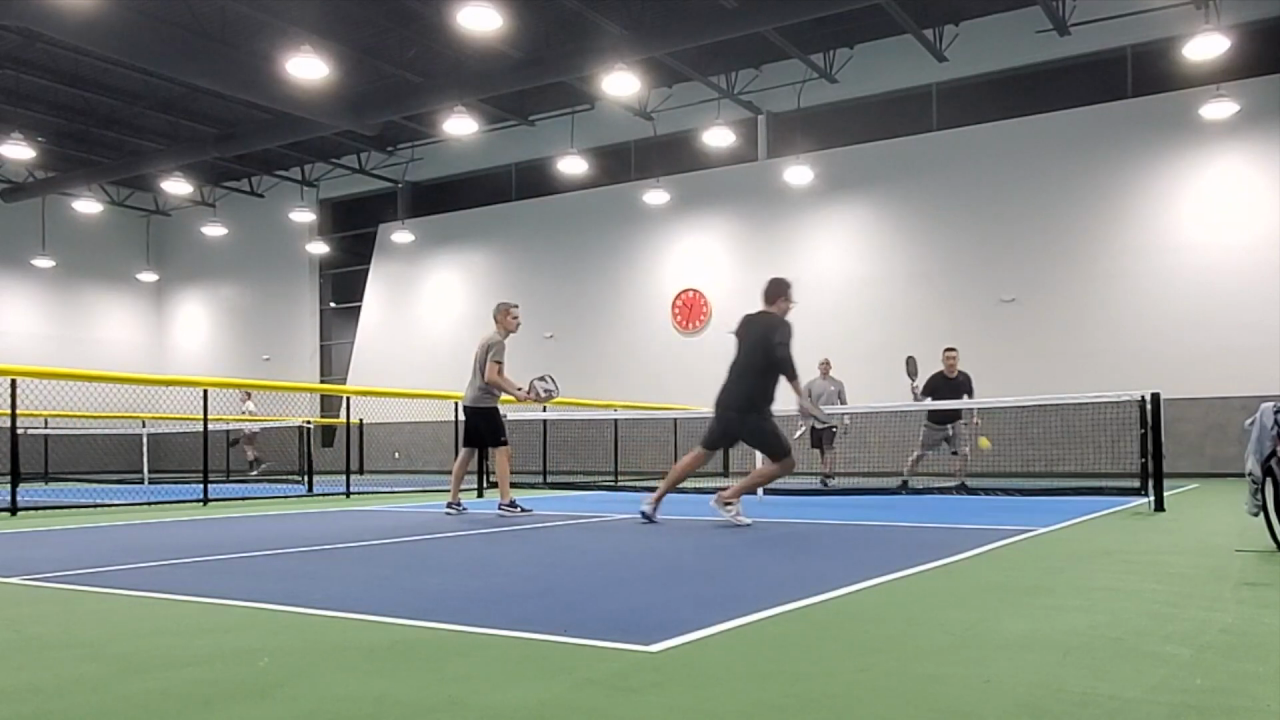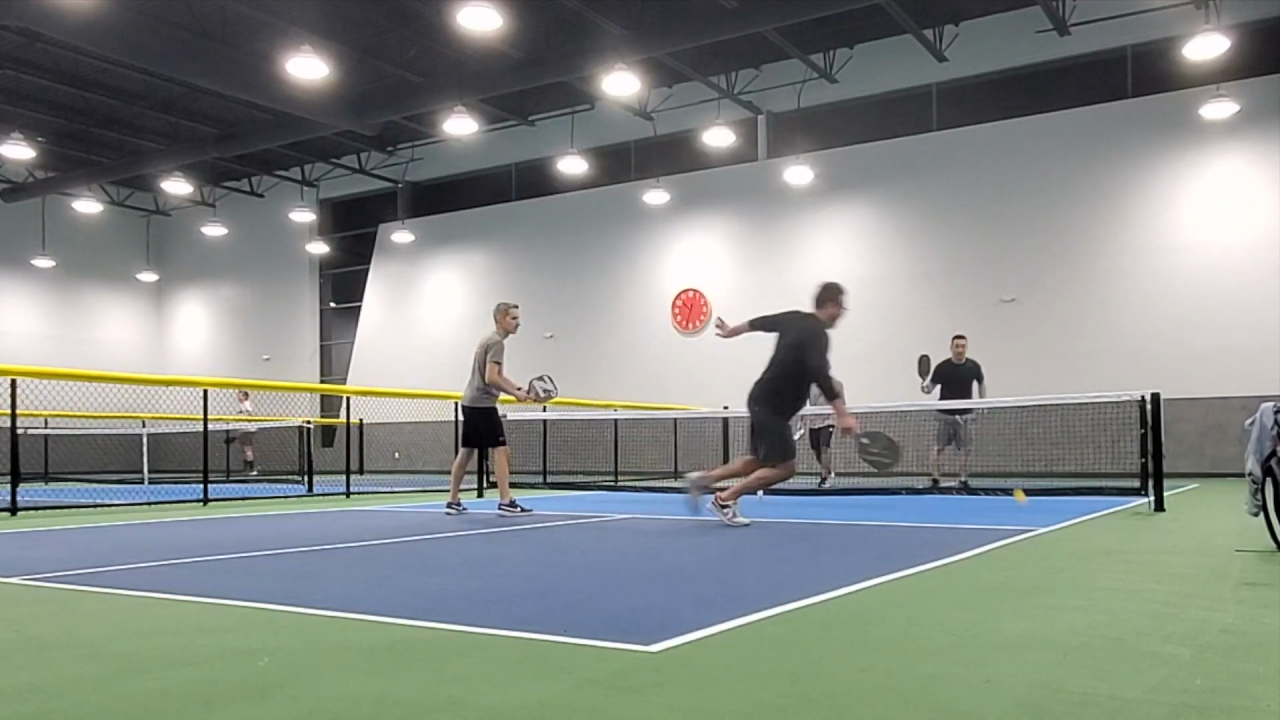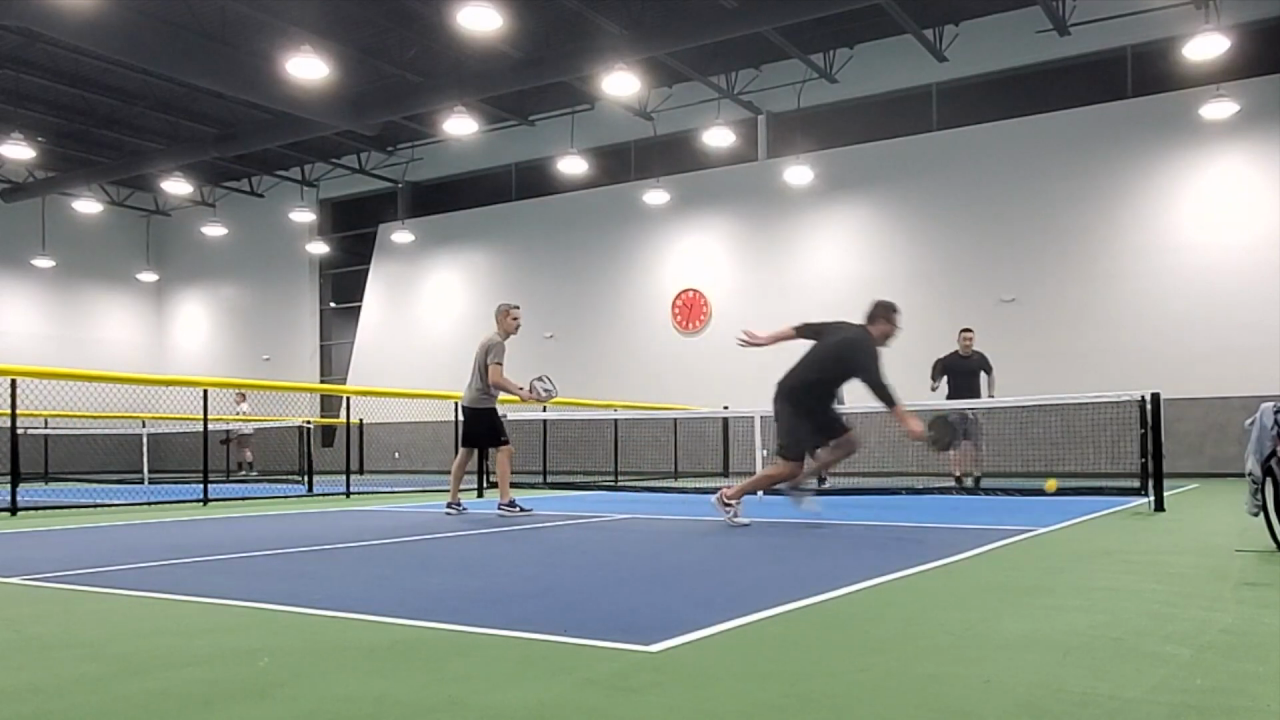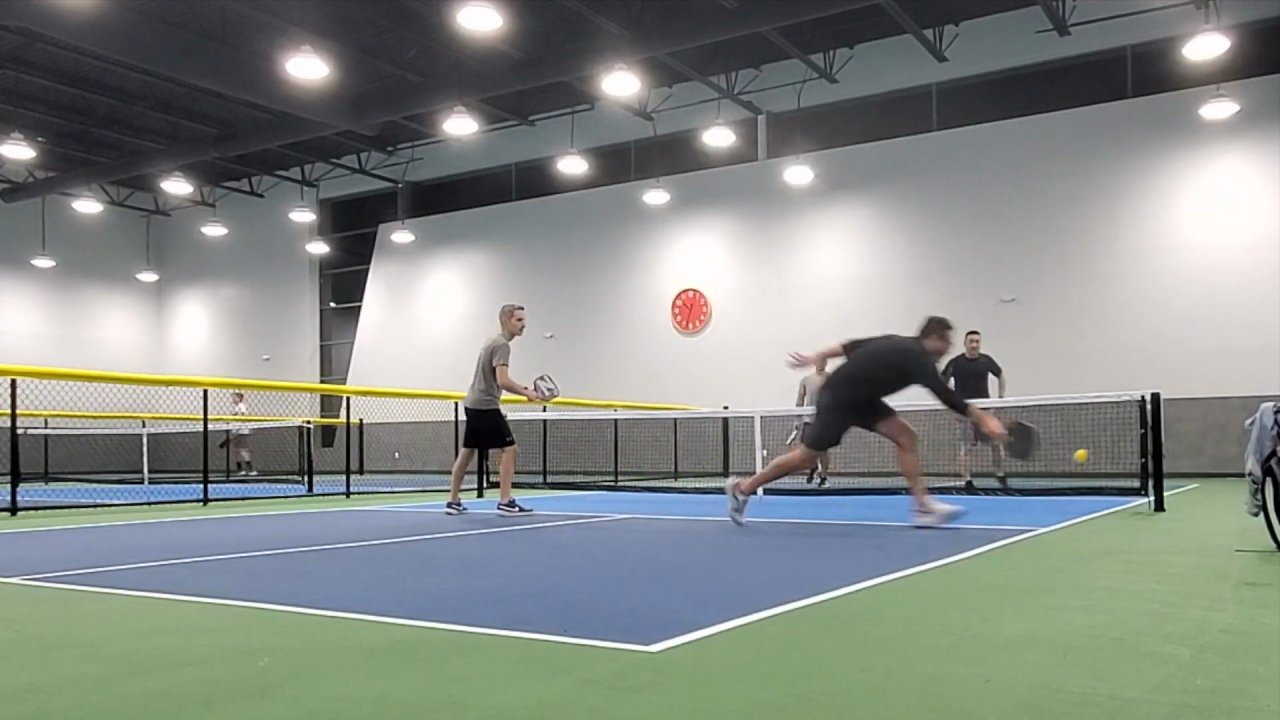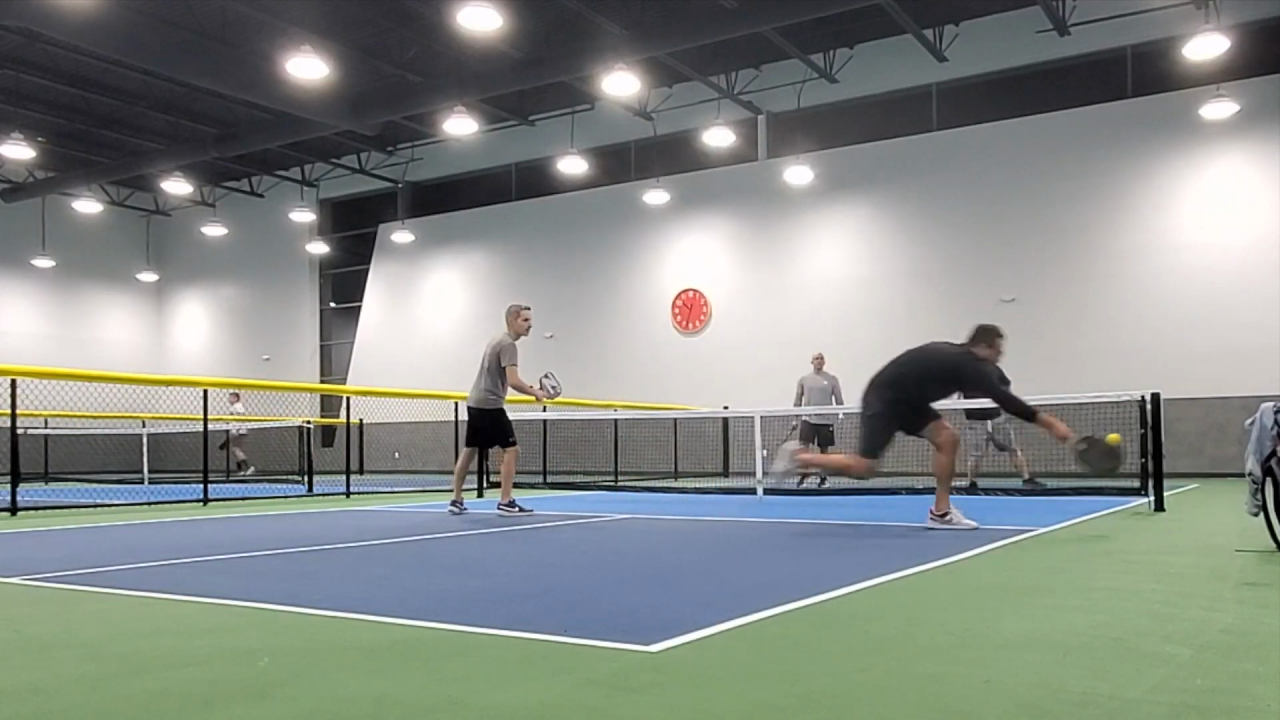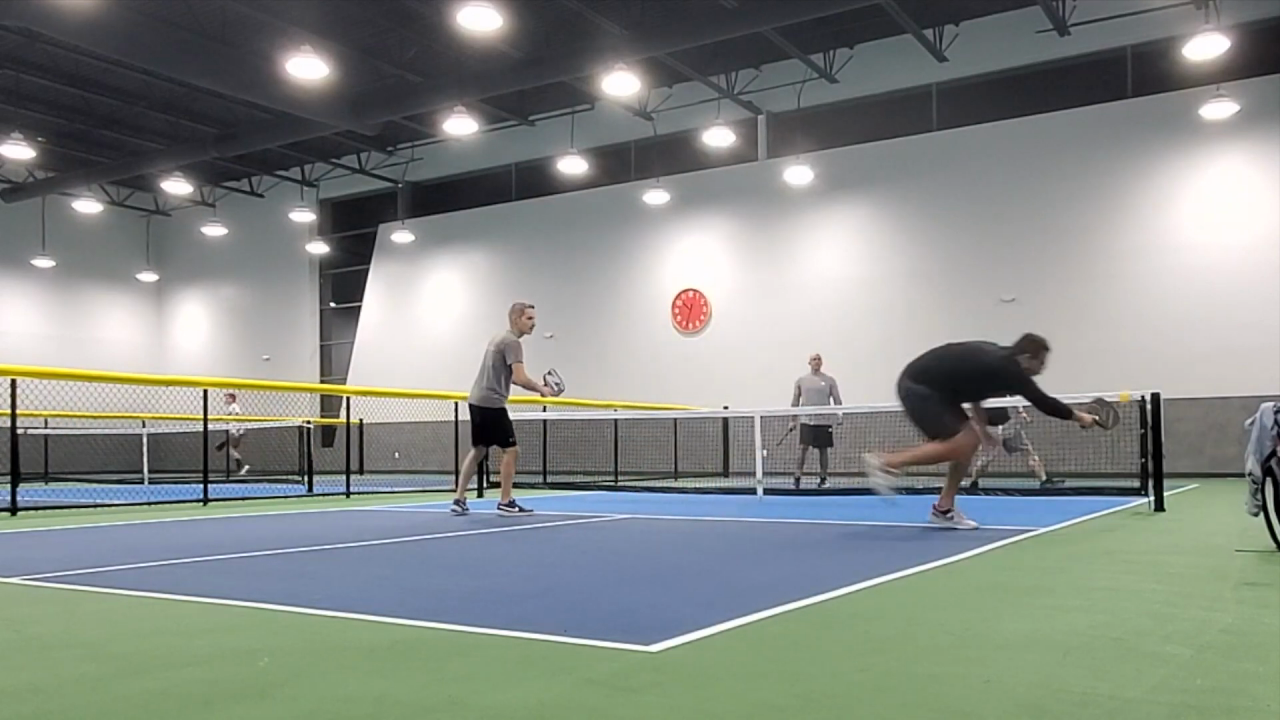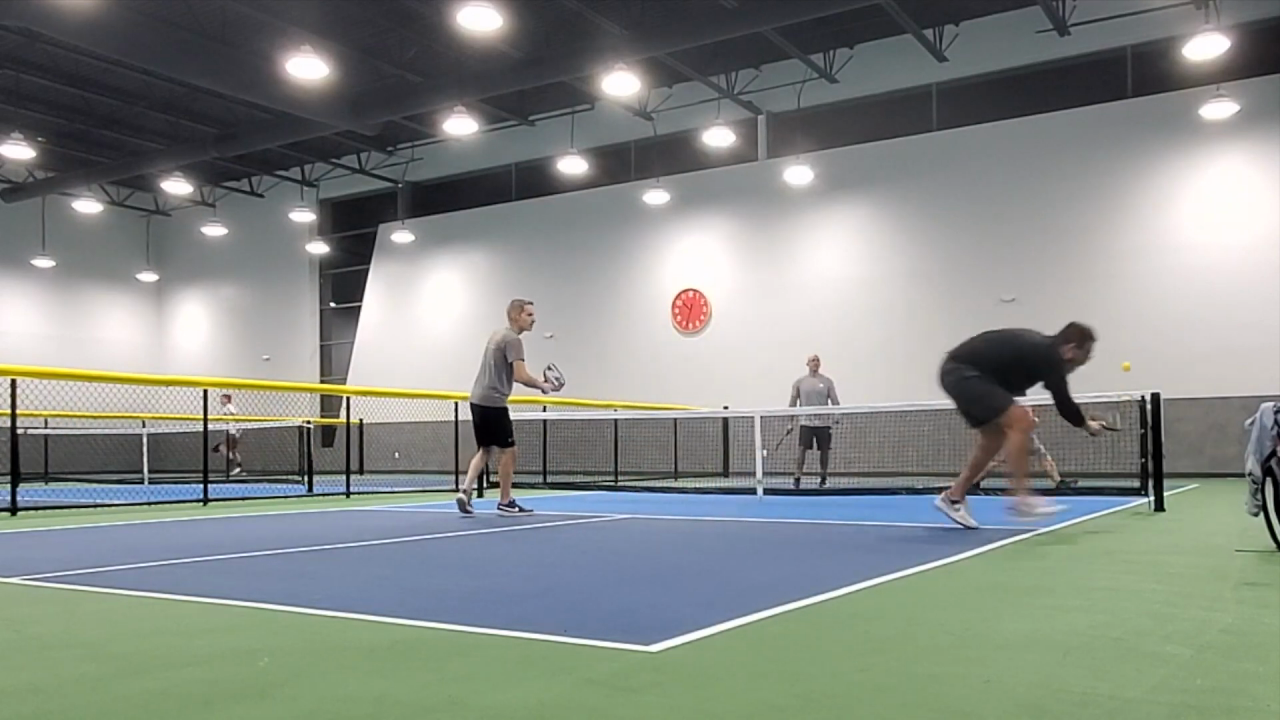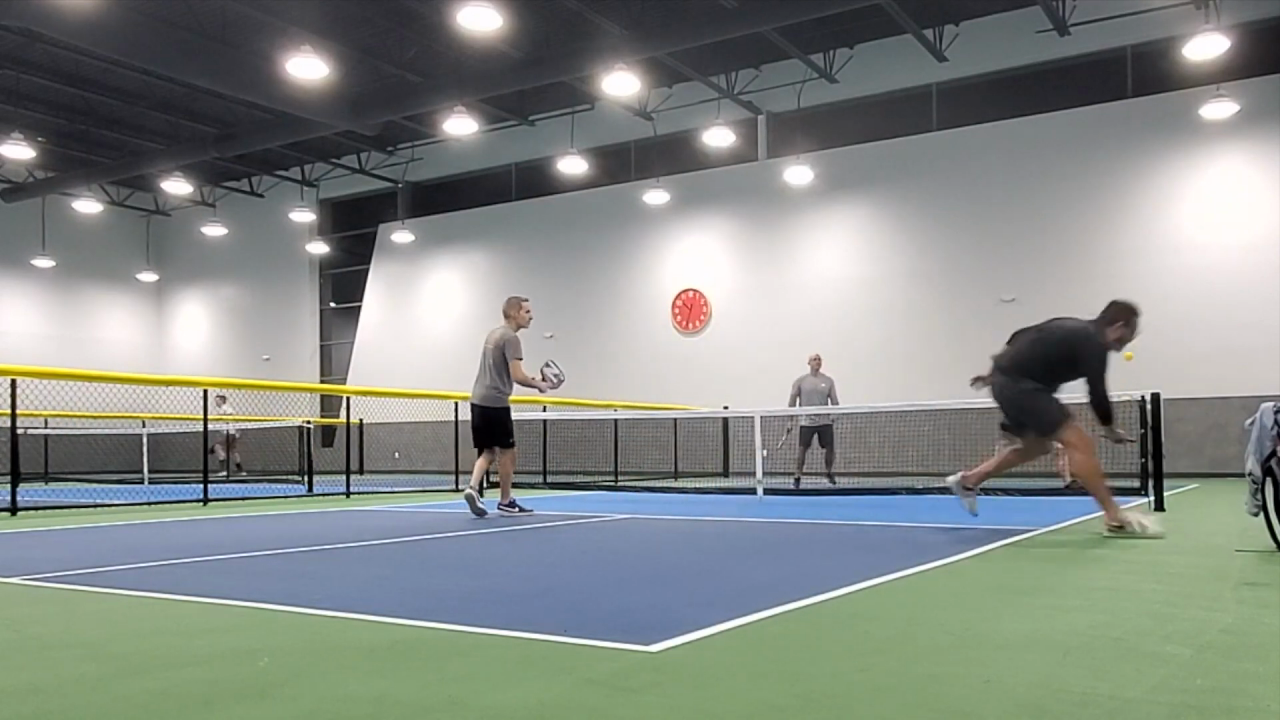
dt=0.1s
person 1, frame 1
left shoulder: (749, 321)
right shoulder: (779, 326)
right elbow: (782, 358)
right wrist: (800, 394)
left hip: (728, 403)
right hip: (750, 409)
left knee: (702, 454)
right knee: (784, 463)
left ankle: (654, 501)
right ankle: (728, 498)
person 1, frame 2
left shoulder: (796, 319)
right shoulder: (816, 333)
left elbow: (758, 323)
right elbow: (821, 375)
left wrist: (731, 330)
right wrist: (842, 414)
left hip: (770, 402)
right hip: (769, 405)
left knee: (757, 463)
right knee: (784, 468)
left ankle: (702, 479)
right ankle: (724, 500)
person 1, frame 3
left shoulder: (844, 331)
right shoulder: (864, 346)
left elbow: (802, 330)
right elbow: (877, 384)
left wrist: (766, 339)
right wrist: (907, 419)
left hip: (810, 401)
right hip: (793, 399)
left knee: (848, 444)
right knee: (790, 468)
left ankle: (799, 483)
right ankle: (729, 497)
person 1, frame 4
left shoulder: (897, 345)
right shoulder: (917, 358)
left elbow: (850, 346)
right elbow: (943, 392)
left wrist: (814, 358)
right wrist: (982, 419)
left hip: (858, 398)
right hip: (838, 397)
left knee: (906, 437)
right knee: (806, 456)
left ankle: (924, 506)
right ankle: (741, 489)
person 1, frame 5
left shoulder: (950, 353)
right shoulder: (970, 366)
left elbow: (916, 364)
right elbow: (1005, 400)
right wrist: (1050, 423)
left hip: (905, 400)
right hip: (882, 398)
left knee: (948, 440)
right knee: (863, 467)
left ankle: (941, 512)
right ankle: (797, 456)
person 1, frame 6
left shoulder: (995, 357)
right shoulder: (1011, 370)
right elbow: (1043, 402)
left wrist: (980, 419)
right wrist: (1079, 417)
left hip: (923, 384)
right hip: (917, 386)
left knee: (969, 440)
right knee: (958, 446)
left ankle: (943, 509)
right ankle: (886, 463)
person 1, frame 7
left shoulder: (1037, 346)
right shoulder: (1049, 357)
right elbow: (1065, 406)
right wrist: (1088, 425)
left hip: (960, 370)
right hip: (960, 372)
left knee: (994, 437)
right knee: (1022, 422)
left ankle: (954, 498)
right ankle: (1022, 496)
person 1, frame 8
left shoulder: (1070, 327)
right shoulder: (1093, 343)
left elbow: (1019, 337)
right elbow: (1097, 395)
left wrist: (996, 370)
right wrist: (1111, 429)
left hip: (1006, 380)
right hip: (1017, 384)
left knee: (1033, 444)
right knee: (1077, 440)
left ankle: (967, 482)
right ankle: (1115, 518)
person 2, frame 1
left shoulder: (490, 340)
right shoulder: (497, 342)
left elbow: (500, 376)
right elbow: (490, 378)
left wrist: (521, 390)
right wrist: (514, 393)
left hip: (472, 403)
right hip: (484, 404)
left knee: (467, 451)
right knee: (502, 451)
left ankle: (453, 501)
right ankle: (506, 502)
person 2, frame 2
left shoulder: (490, 340)
right shoulder: (496, 343)
left elbow: (499, 376)
right elbow: (491, 379)
left wrist: (520, 389)
right wrist: (515, 393)
left hip: (471, 403)
right hip: (482, 404)
left knee: (466, 451)
right knee: (501, 450)
left ankle: (453, 501)
right ankle: (506, 502)
person 2, frame 3
left shoulder: (490, 341)
right shoulder: (496, 344)
left elbow: (498, 377)
right elbow: (494, 380)
left wrist: (522, 389)
right wrist: (518, 393)
left hip: (471, 403)
right hip: (482, 405)
left knee: (466, 451)
right knee: (504, 450)
left ankle: (453, 501)
right ankle: (505, 502)
person 2, frame 4
left shoulder: (494, 341)
right shoulder: (501, 345)
right elbow: (503, 382)
left wrist: (525, 389)
right wrist: (527, 393)
left hip: (473, 404)
right hip: (486, 406)
left knee: (467, 452)
right knee: (509, 449)
left ankle: (453, 502)
right ankle: (506, 502)
person 2, frame 5
left shoulder: (498, 341)
right shoulder: (508, 345)
right elbow: (513, 381)
left wrist: (531, 388)
right wrist: (534, 393)
left hip: (476, 403)
right hip: (490, 405)
left knee: (469, 451)
right knee: (511, 450)
left ankle: (456, 500)
right ankle: (506, 502)
person 2, frame 6
left shoulder: (499, 338)
right shoulder: (512, 343)
right elbow: (520, 378)
left wrist: (536, 385)
right wrist: (541, 389)
left hip: (477, 401)
right hip: (492, 403)
left knee: (478, 450)
right knee: (510, 450)
left ankle: (460, 497)
right ankle: (506, 502)
person 2, frame 7
left shoulder: (497, 335)
right shoulder: (512, 340)
right elbow: (521, 376)
left wrist: (537, 382)
right wrist: (542, 385)
left hip: (478, 400)
right hip: (493, 402)
left knee: (486, 451)
right knee: (508, 451)
left ankle: (465, 490)
right ankle: (505, 502)
person 2, frame 8
left shoulder: (494, 334)
right shoulder: (511, 338)
right elbow: (516, 376)
left wrist: (531, 381)
right wrist: (538, 385)
left hip: (478, 400)
right hip: (495, 403)
left knee: (488, 453)
right knee: (507, 451)
left ankle: (473, 488)
right ankle: (506, 502)
